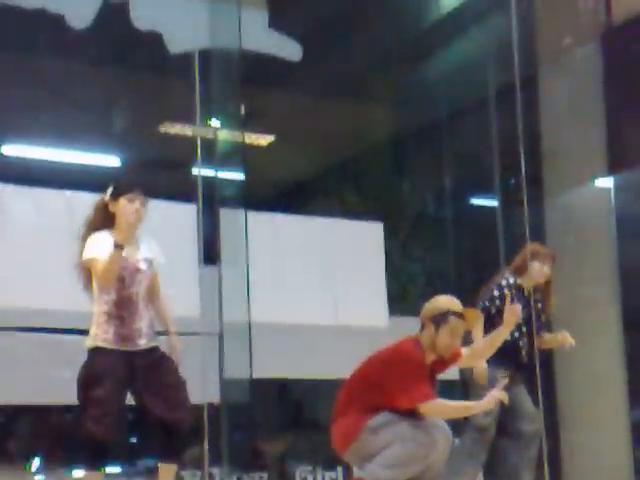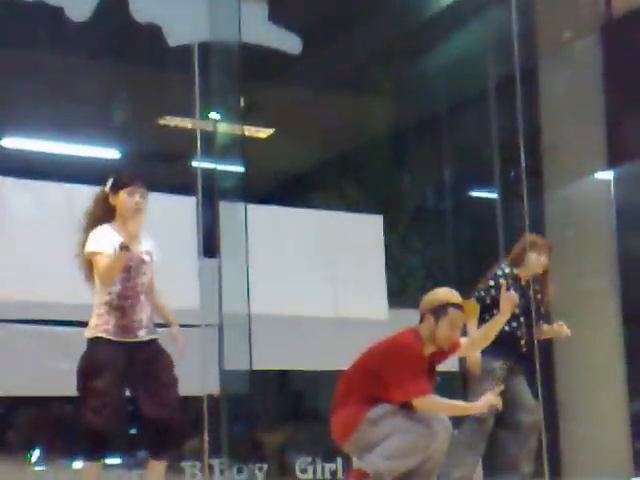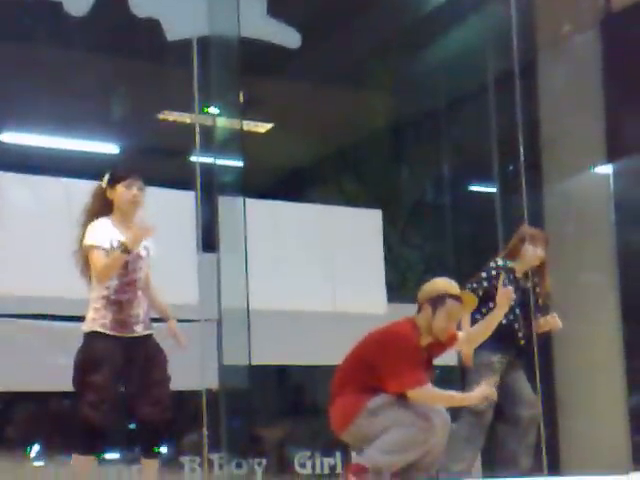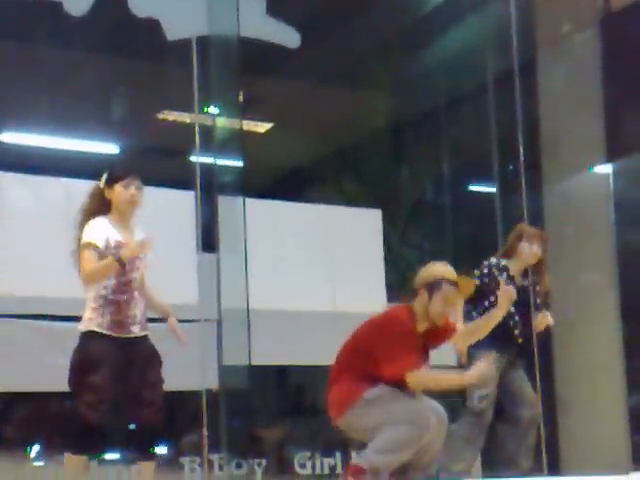
dt=0.1s
person 1, frame 1
left shoulder: (149, 246)
right shoulder: (99, 241)
right elbow: (101, 282)
left wrist: (170, 333)
right wrist: (120, 241)
left hip: (146, 348)
right hip: (107, 348)
left knee: (176, 415)
right knee: (101, 428)
person 1, frame 2
left shoulder: (147, 241)
right shoulder: (102, 234)
right elbow: (106, 277)
left wrist: (172, 324)
right wrist: (126, 242)
left hip: (145, 341)
right hip: (106, 340)
left knee: (166, 414)
right knee: (100, 420)
person 1, frame 3
left shoulder: (141, 235)
right shoulder: (100, 228)
right elbow: (99, 275)
left wrist: (168, 317)
right wrist: (128, 246)
left hip: (140, 336)
right hip: (104, 334)
left knee: (155, 413)
right knee: (95, 414)
person 1, frame 4
left shoulder: (137, 238)
right shoulder: (97, 227)
right elbow: (88, 275)
left wrist: (167, 314)
right wrist: (122, 255)
left hip: (136, 337)
right hip: (100, 334)
left knee: (148, 415)
right knee: (91, 414)
person 2, frame 1
left shoulder: (535, 299)
right shoulder: (506, 284)
left elbow: (536, 338)
left wrist: (557, 339)
left hip: (513, 369)
right hip: (491, 365)
left knee: (529, 425)
right knee: (483, 424)
person 2, frame 2
left shoulder: (534, 290)
right shoulder: (503, 274)
left elbow: (534, 329)
right elbow: (473, 305)
left wrist: (553, 330)
left hip: (513, 361)
right hip: (489, 356)
left knee: (529, 416)
right knee: (482, 416)
person 2, frame 3
left shoulder: (532, 283)
right shoulder: (499, 267)
left elbow: (531, 324)
left wrist: (548, 322)
left hip: (511, 354)
right hip: (487, 349)
left knee: (528, 409)
right knee: (480, 409)
person 2, frame 4
left shoulder: (532, 282)
right shoulder: (494, 266)
left elbow: (529, 323)
left wrist: (542, 320)
left hip: (511, 353)
right hip: (485, 348)
left knee: (528, 409)
right knee: (480, 409)
left ankle: (514, 471)
right ankle: (453, 472)
person 3, frame 1
left shoulder: (433, 351)
right shoulder: (407, 356)
left elbow: (472, 356)
right elbow: (429, 407)
left wrist: (507, 326)
right wrist: (481, 404)
left hip: (380, 421)
right hip: (355, 428)
left knee: (440, 436)
right knee: (426, 438)
person 3, frame 2
left shoulder: (433, 343)
right shoulder: (405, 347)
left elbow: (471, 345)
right elbow: (423, 402)
left wrist: (503, 315)
right wrist: (475, 406)
left hip: (381, 413)
right hip: (354, 420)
left knee: (440, 427)
right knee: (427, 429)
person 3, frame 3
left shoulder: (430, 334)
right shoulder: (402, 337)
left elbow: (468, 340)
right elbow: (418, 393)
left wrist: (499, 311)
right wrist: (470, 397)
left hip: (381, 400)
right hip: (354, 407)
left knee: (439, 421)
right knee: (426, 423)
person 3, frame 4
left shoulder: (429, 323)
right shoulder: (397, 322)
left elbow: (466, 335)
right elbow: (416, 377)
left wrist: (501, 309)
right wrist: (467, 377)
left hip: (380, 391)
right hip: (351, 396)
left knee: (437, 419)
right knee: (420, 421)
